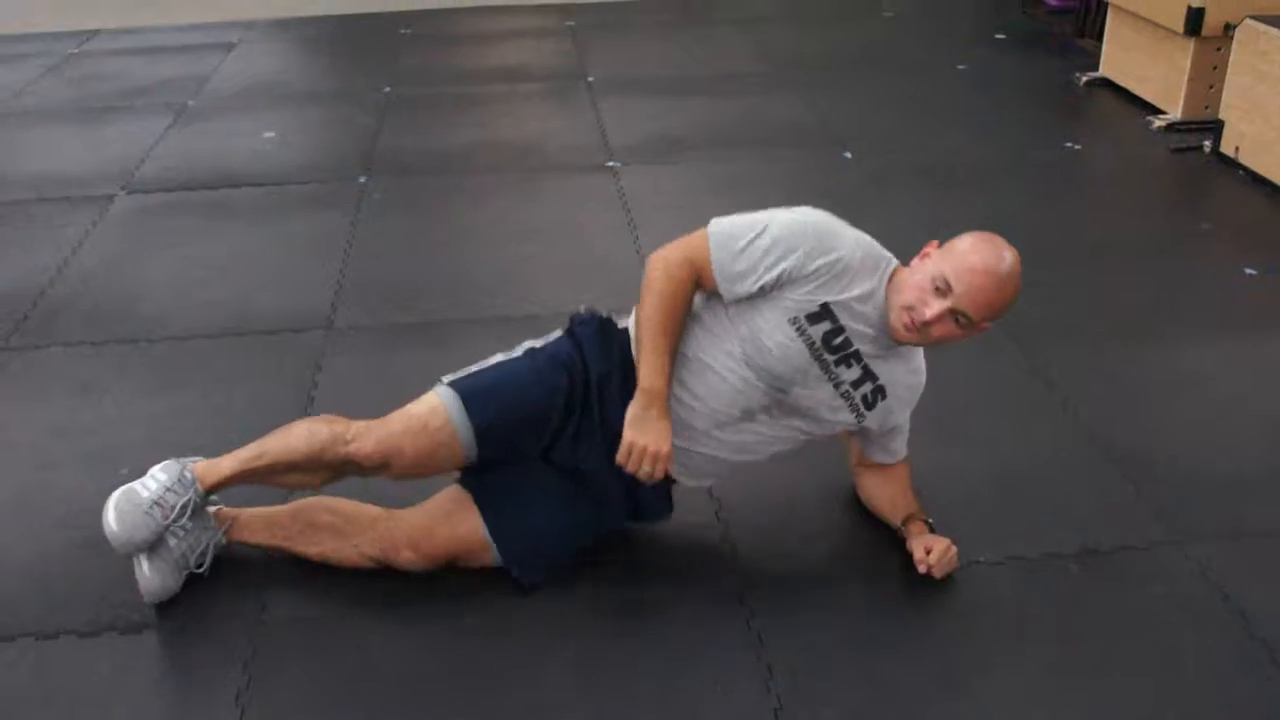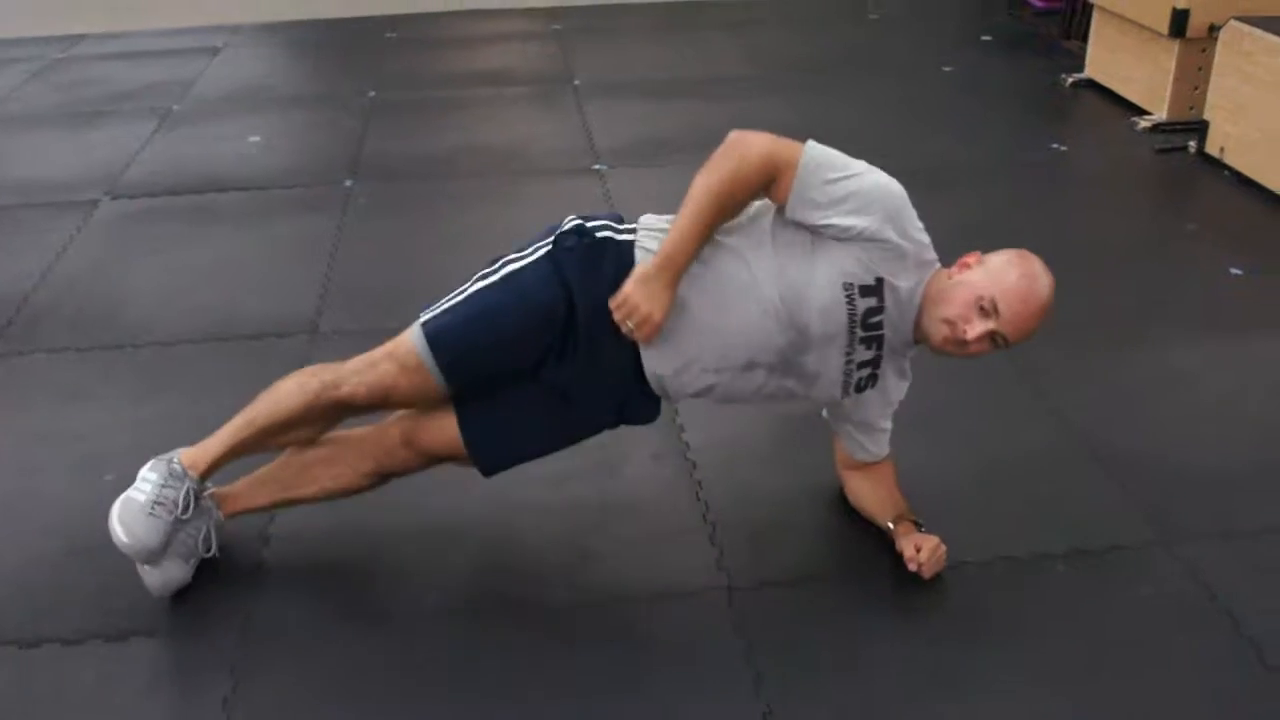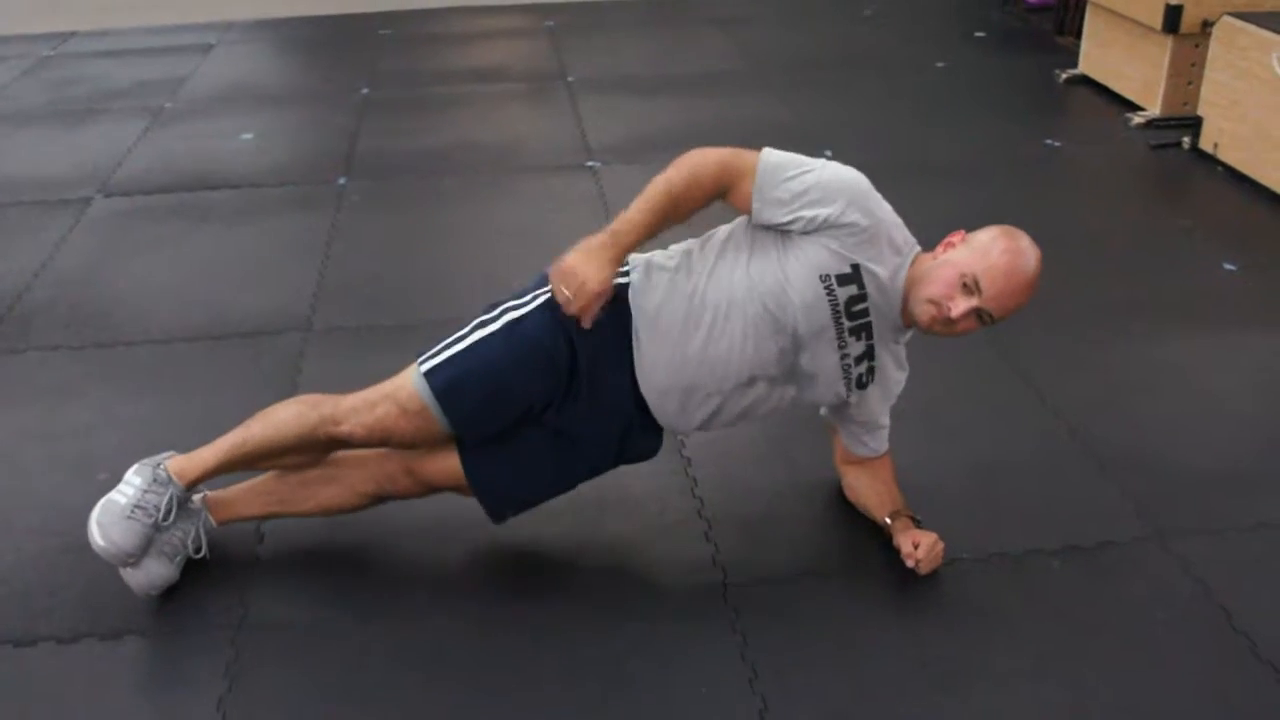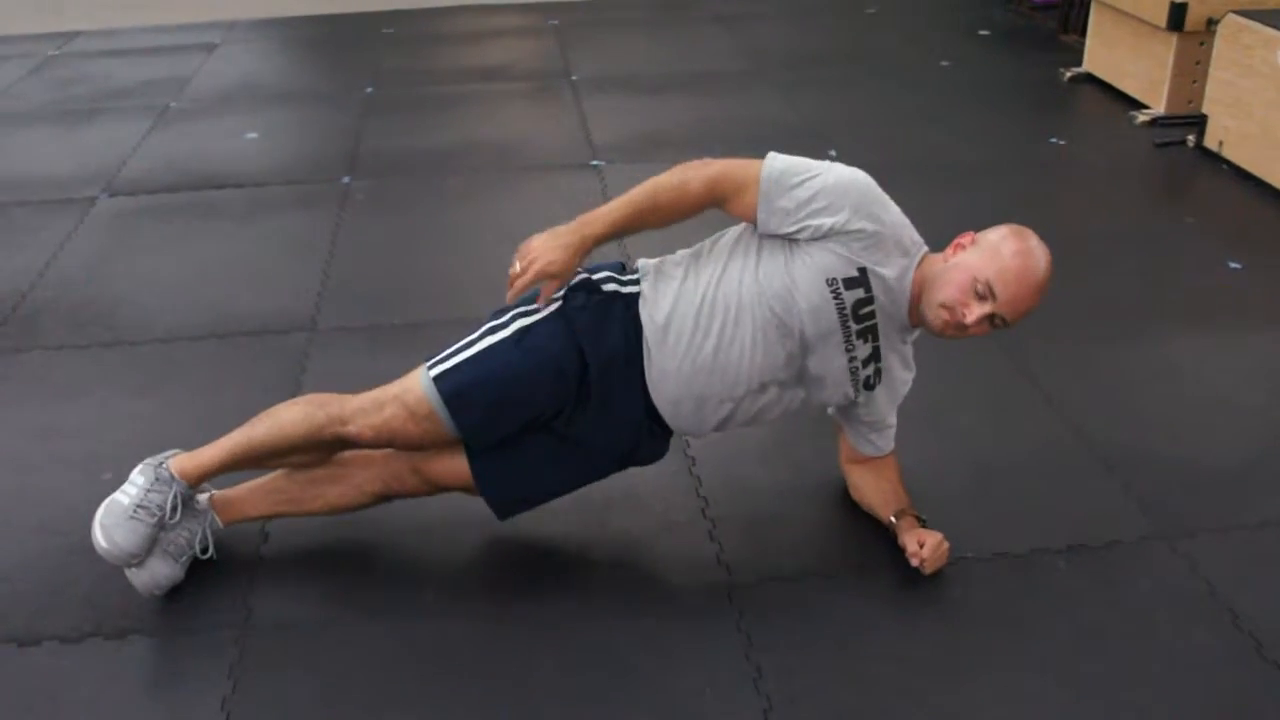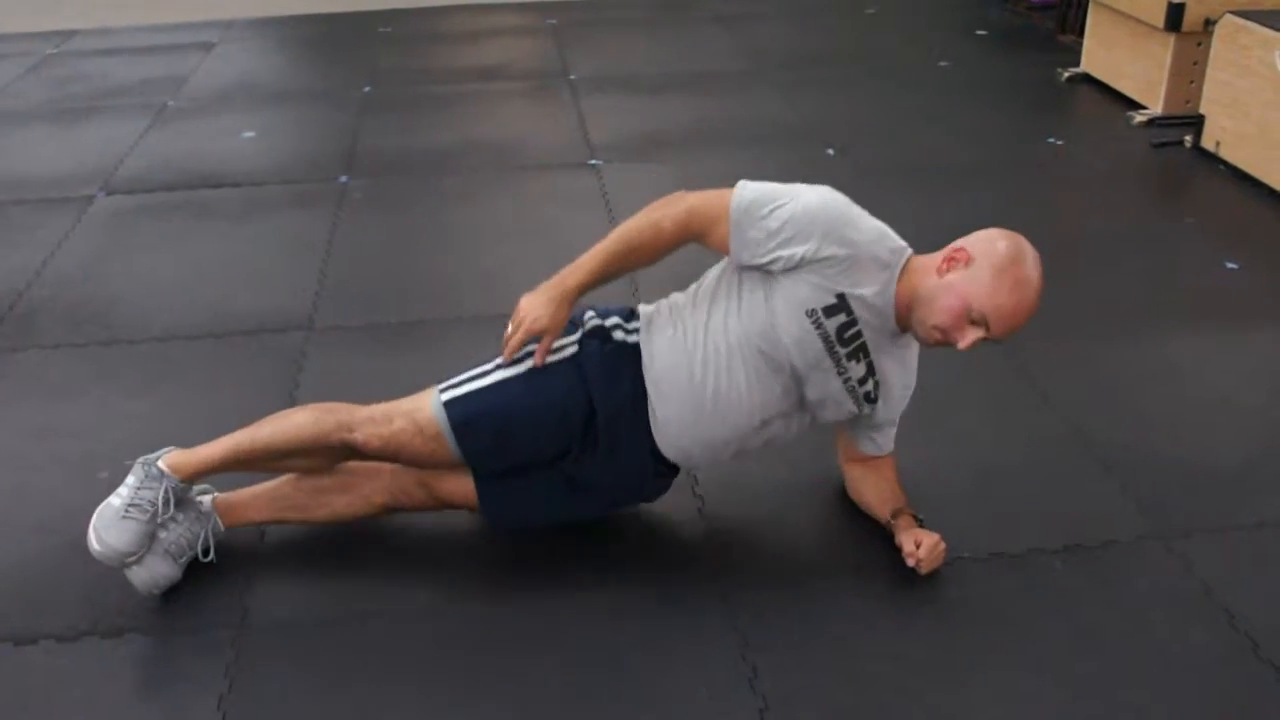
dt=0.3s
person 1, frame 1
left shoulder: (897, 383)
right shoulder: (826, 247)
left elbow: (876, 466)
right elbow: (674, 263)
left wrist: (916, 529)
right wrist: (650, 402)
left hip: (634, 481)
right hip: (601, 376)
left knee: (415, 546)
right knee: (386, 447)
left ankle: (212, 533)
right ankle: (196, 480)
person 1, frame 2
left shoulder: (884, 369)
right shoulder: (887, 223)
left elbow: (862, 465)
right elbow: (752, 151)
left wrist: (904, 528)
right wrist: (661, 265)
left hip: (615, 376)
right hip: (596, 284)
left knee: (411, 444)
right knee: (372, 383)
left ankle: (210, 513)
right ankle: (188, 467)
person 1, frame 3
left shoulder: (879, 370)
right shoulder: (854, 208)
left elbow: (859, 461)
right elbow: (716, 167)
left wrist: (904, 525)
right wrist: (607, 246)
left hip: (618, 421)
right hip: (594, 328)
left knee: (410, 474)
right knee: (369, 422)
left ankle: (202, 518)
right ankle: (175, 477)
person 1, frame 4
left shoulder: (888, 367)
right shoulder: (862, 213)
left elbow: (864, 459)
right elbow: (713, 180)
left wrist: (908, 524)
right wrist: (579, 233)
left hip: (627, 423)
right hip: (606, 330)
left knee: (417, 475)
right knee: (375, 424)
left ankle: (207, 519)
right ankle: (181, 474)
person 1, frame 5
left shoulder: (894, 374)
right shoulder: (835, 232)
left elbow: (863, 460)
right elbow: (686, 212)
left wrist: (906, 525)
right wrist: (560, 289)
left hip: (637, 464)
right hip: (615, 374)
left knee: (417, 486)
right knee: (383, 433)
left ankle: (208, 519)
right ankle: (178, 471)
